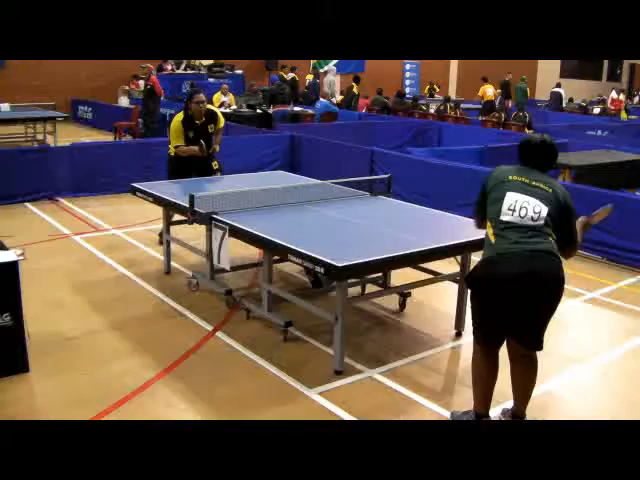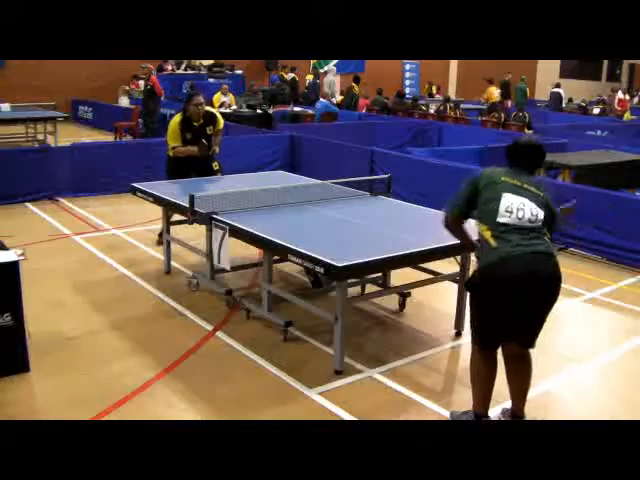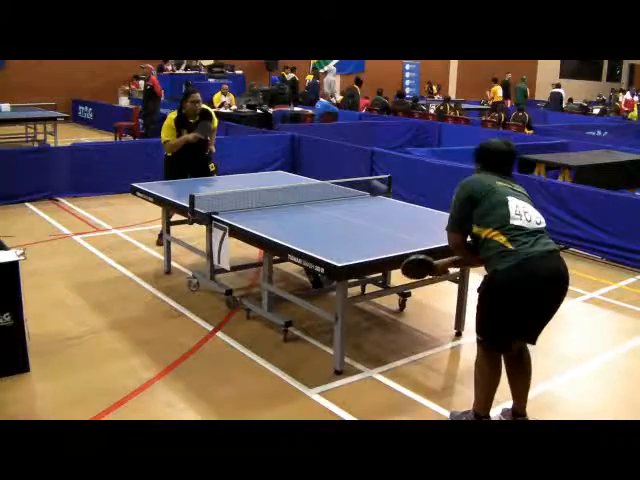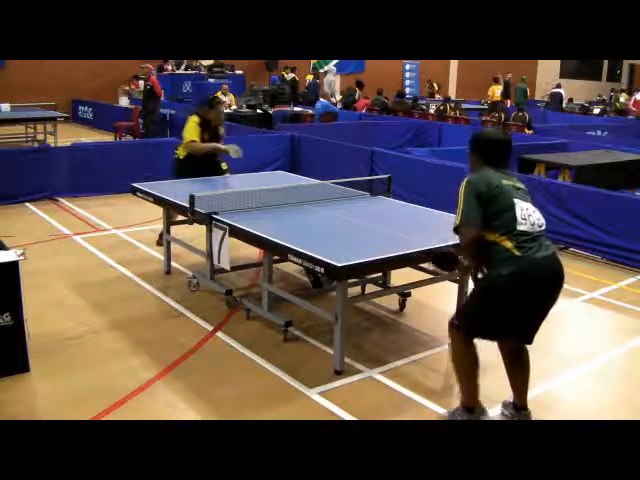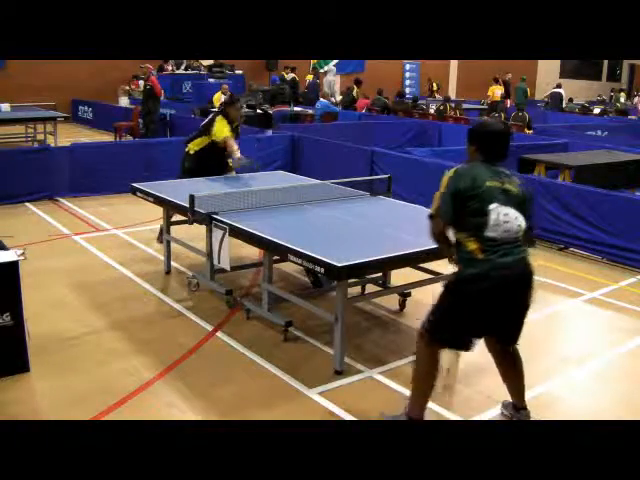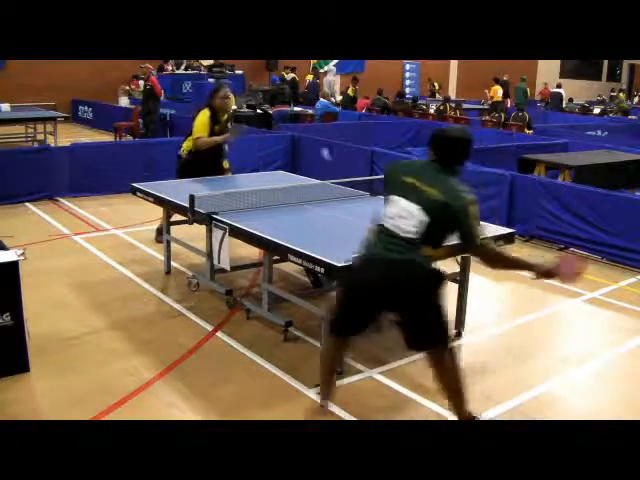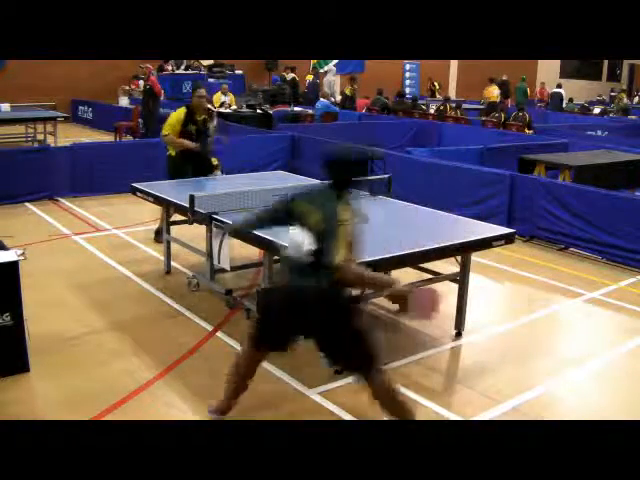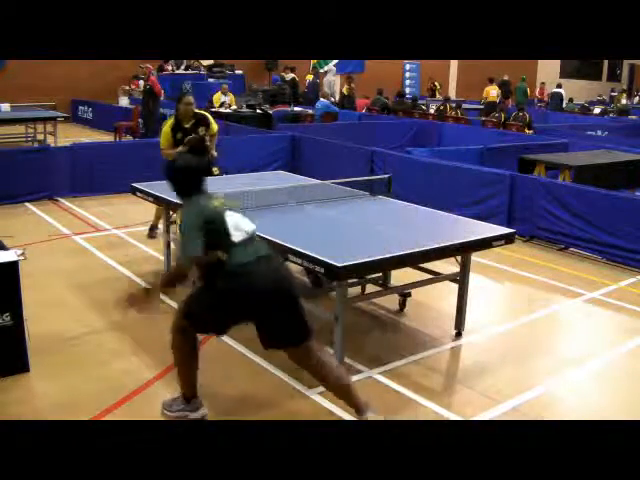
dt=0.3s
person 1, frame 1
left shoulder: (497, 176)
right shoulder: (559, 192)
left elbow: (479, 220)
right elbow: (569, 250)
right wrist: (580, 226)
left hip: (497, 268)
right hip: (545, 272)
left knee: (485, 345)
right knee: (523, 346)
left ankle: (479, 415)
right ankle: (517, 415)
person 1, frame 2
left shoulder: (485, 177)
right shoulder: (544, 197)
left elbow: (451, 221)
left wrist: (474, 244)
left hip: (499, 270)
right hip: (544, 272)
left knee: (485, 346)
right knee: (518, 346)
left ankle: (479, 416)
right ankle: (517, 414)
person 1, frame 3
left shoulder: (471, 185)
right shoulder: (517, 190)
left elbow: (456, 241)
left wrist: (472, 257)
left hip: (516, 275)
right hip: (555, 270)
left knee: (489, 346)
right knee: (516, 342)
left ankle: (479, 416)
right ankle: (518, 413)
person 1, frame 4
left shoulder: (475, 181)
right shoulder: (517, 185)
left elbow: (471, 238)
left wrist: (473, 264)
right wrist: (481, 264)
left hip: (515, 276)
right hip: (551, 271)
left knee: (460, 331)
right knee: (511, 337)
left ankle: (470, 410)
right ankle: (520, 408)
person 1, frame 5
left shoulder: (458, 175)
right shoulder: (518, 186)
left elbow: (438, 227)
left wrist: (453, 253)
left hip: (477, 279)
right hip: (517, 279)
left knee: (429, 341)
right knee: (499, 342)
left ankle: (413, 415)
right ankle: (519, 409)
person 1, frame 6
left shoulder: (400, 169)
right shoulder: (461, 198)
right elbow: (483, 253)
right wrist: (536, 268)
left hip: (369, 268)
right hip: (413, 276)
left knee: (338, 335)
right knee: (439, 348)
left ankle: (323, 402)
right ankle: (465, 418)
person 1, frame 7
left shoulder: (300, 198)
right shoulder: (343, 215)
left elbow: (254, 222)
right elbow: (343, 271)
left wrist: (240, 226)
right wrist: (390, 284)
left hip: (286, 298)
right hip: (325, 300)
left knee: (256, 348)
right knee: (370, 370)
left ankle: (221, 411)
person 1, frame 8
left shoulder: (192, 213)
right shoulder: (213, 201)
left elbow: (189, 262)
left wrist: (153, 290)
left hip: (238, 286)
right hip: (274, 273)
left knee: (183, 325)
right knee: (307, 350)
left ankle: (189, 402)
right ankle: (365, 413)
person 2, frame 1
left shoulder: (213, 113)
right shoulder: (179, 121)
left elbow: (219, 127)
right elbow: (179, 149)
left wrist: (216, 144)
right wrist: (193, 150)
left hip: (205, 155)
right hip: (181, 158)
person 2, frame 2
left shoulder: (212, 115)
right shoulder: (177, 122)
left elbow: (219, 128)
right elbow: (175, 150)
left wrist: (216, 145)
right wrist: (191, 150)
left hip: (205, 156)
right hip: (180, 159)
right ankle: (164, 231)
person 2, frame 3
left shoulder: (207, 112)
right shoulder: (173, 119)
left elbow: (213, 127)
right elbow: (167, 147)
left wrist: (211, 143)
right wrist: (186, 138)
left hip: (202, 157)
right hip: (177, 160)
right ankle: (164, 232)
person 2, frame 4
left shoulder: (220, 120)
right shoulder: (194, 122)
right elbow: (192, 147)
left wrist: (222, 148)
right wrist: (216, 146)
left hip: (210, 159)
right hip: (188, 161)
right ankle: (165, 232)
person 2, frame 5
left shoulder: (234, 120)
right shoulder: (220, 122)
right elbow: (227, 141)
left wrist: (234, 153)
right wrist: (235, 153)
left hip: (218, 157)
right hip: (196, 156)
person 2, frame 6
left shoulder: (226, 114)
right shoulder: (205, 116)
right elbow: (199, 144)
left wrist: (224, 144)
right wrist: (221, 138)
left hip: (213, 157)
right hip: (191, 158)
right ankle: (162, 228)
person 2, frame 7
left shoulder: (210, 112)
right shoulder: (180, 115)
right elbow: (166, 137)
right wrist: (186, 143)
left hip: (201, 156)
right hip: (179, 157)
right ankle: (160, 229)
person 2, frame 8
left shoulder: (204, 117)
right shoulder: (170, 127)
left elbow: (213, 132)
right elbow: (165, 152)
left wrist: (212, 149)
right wrist: (178, 151)
right ankle: (154, 226)
